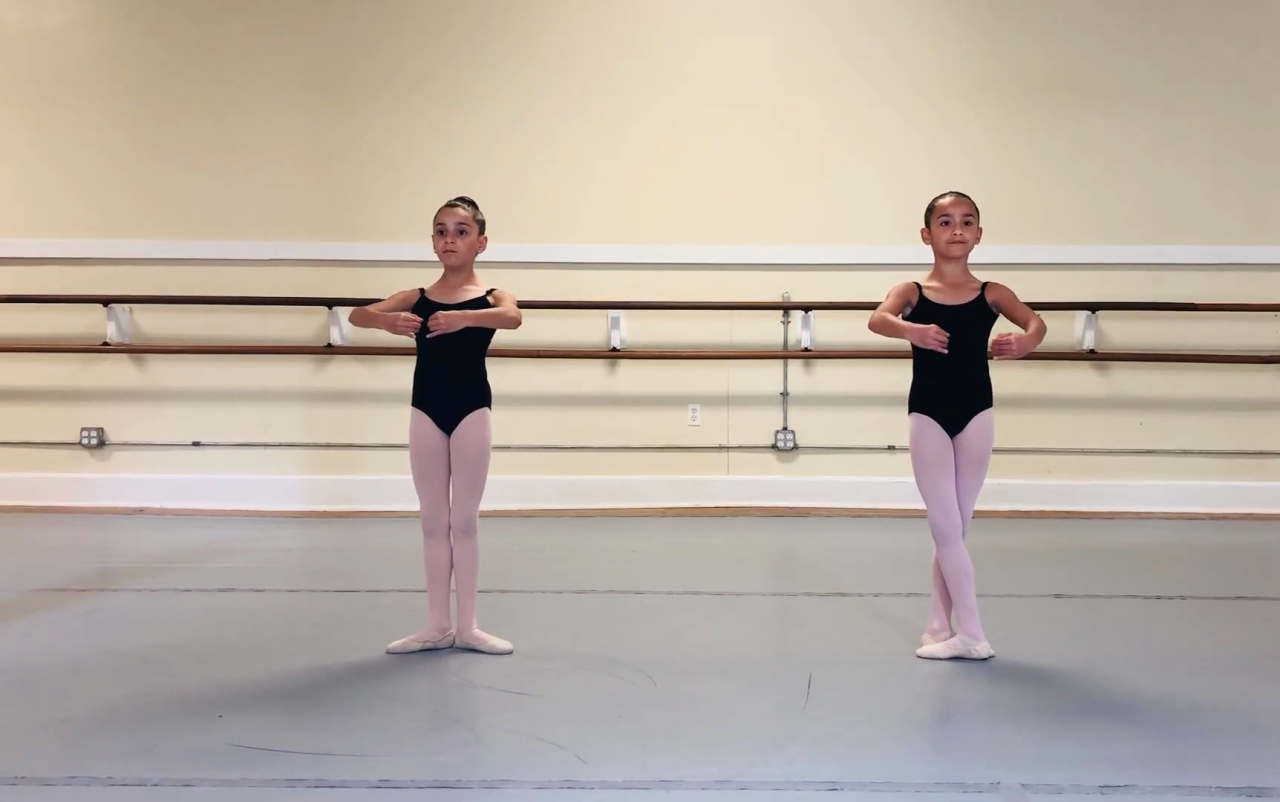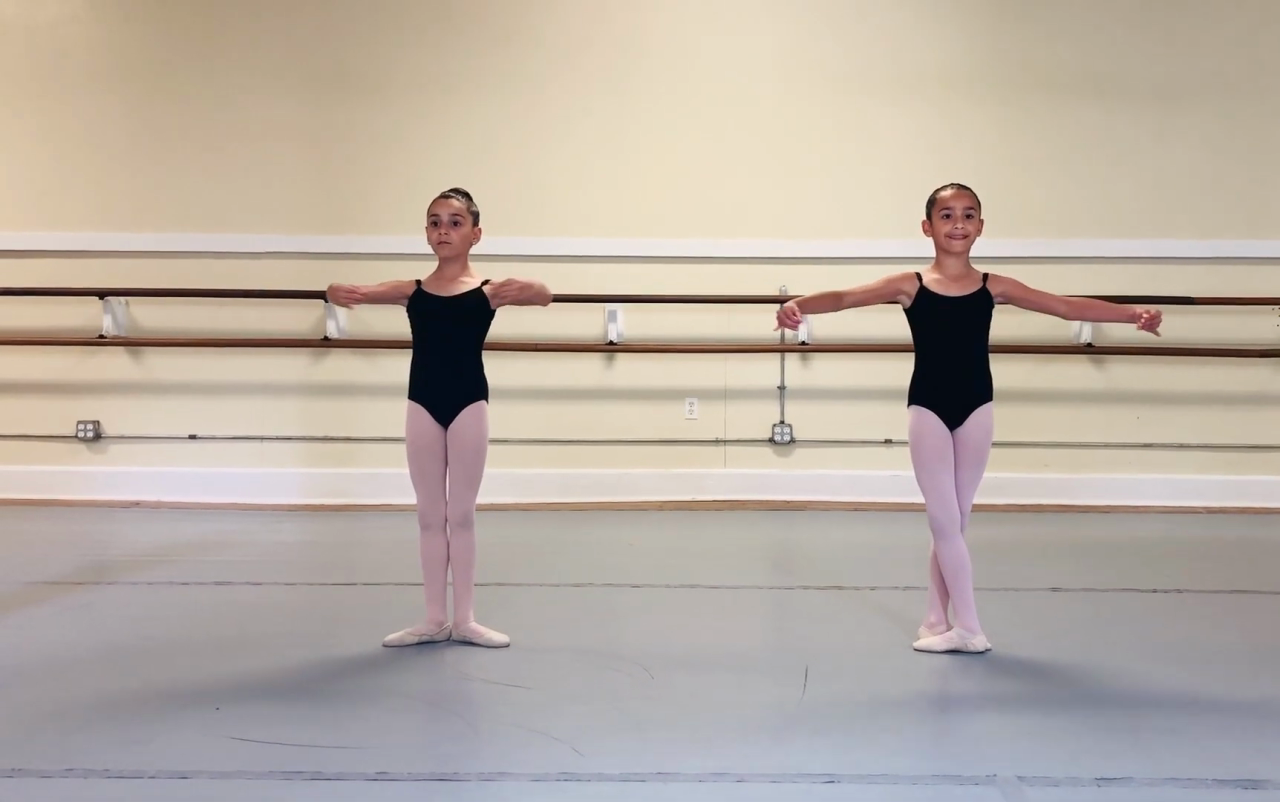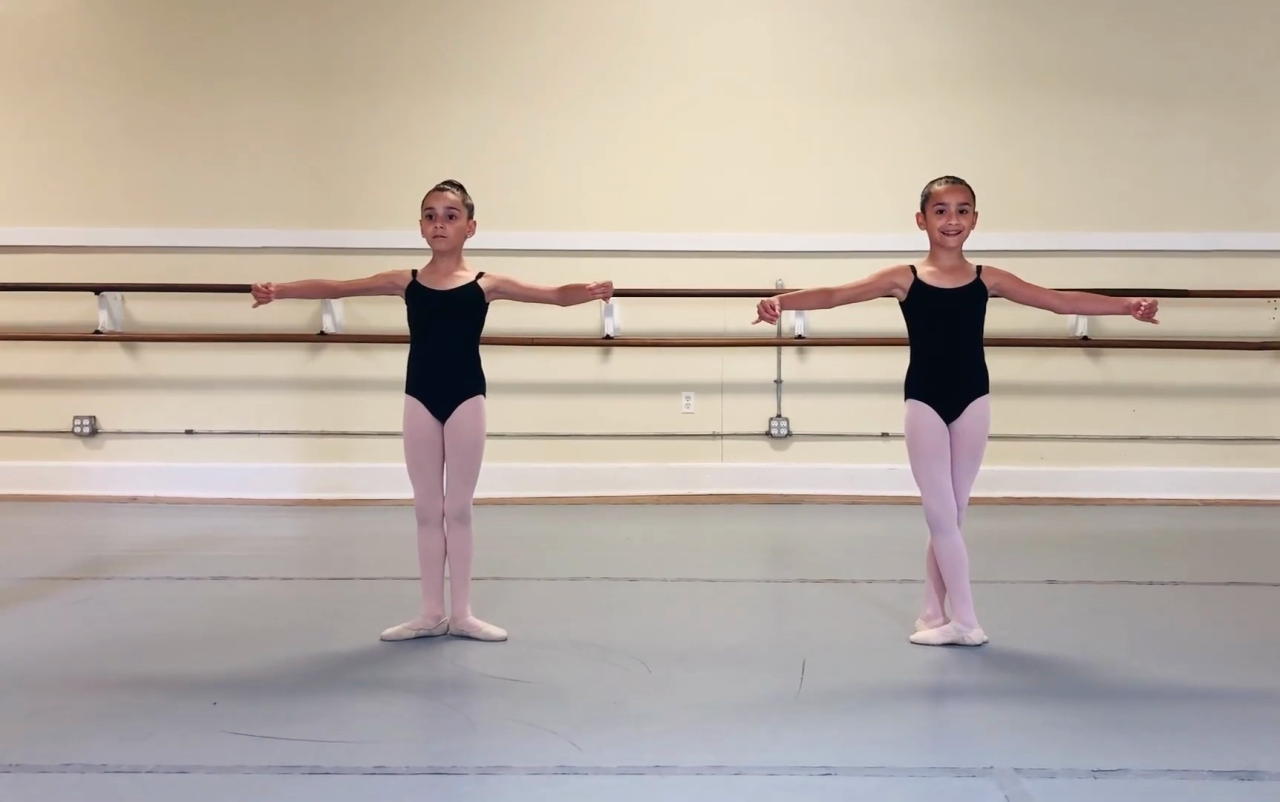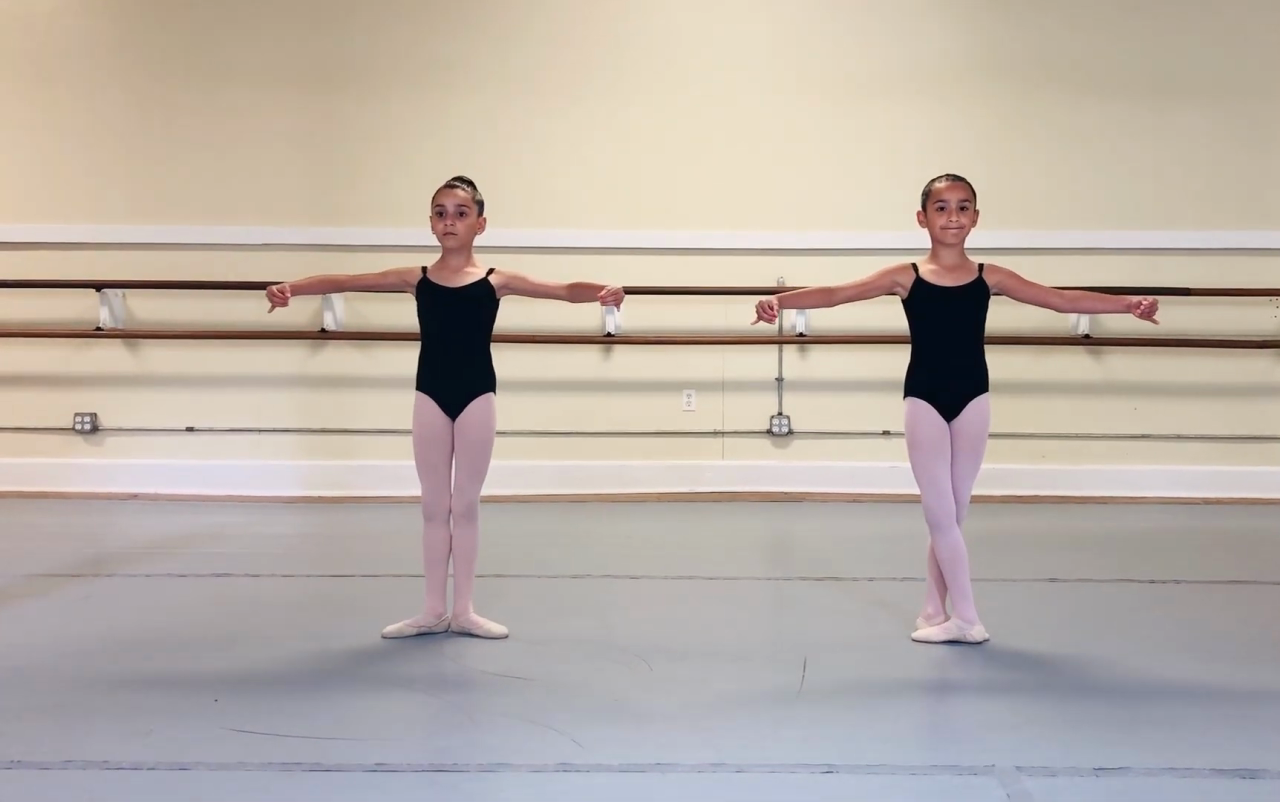
dt=0.7s
person 1, frame 1
left shoulder: (991, 294)
right shoulder: (911, 292)
left elbow: (1035, 322)
right elbow: (878, 319)
left wrist: (1026, 340)
right wrist: (911, 331)
left hip: (976, 414)
right hip: (928, 415)
left knee: (955, 528)
right knee: (945, 526)
left ankle: (940, 628)
right ankle: (971, 634)
person 1, frame 2
left shoulder: (994, 287)
right shoulder: (909, 285)
left elbow: (1065, 306)
right elbow: (843, 297)
left wrist: (1133, 313)
right wrist: (799, 305)
left hip: (976, 407)
right hip: (928, 407)
left knee: (954, 522)
right knee: (944, 521)
left ankle: (936, 621)
right ankle: (968, 627)
person 1, frame 3
left shoulder: (988, 279)
right shoulder: (903, 278)
left elbow: (1060, 300)
right elbow: (834, 295)
left wrist: (1128, 305)
right wrist: (781, 302)
left hip: (971, 400)
right hip: (924, 401)
left knee: (951, 516)
right knee: (941, 515)
left ankle: (933, 614)
right ankle: (964, 620)
person 1, frame 4
left shoulder: (990, 277)
right shoulder: (905, 276)
left elbow: (1062, 299)
right elbow: (836, 294)
left wrist: (1128, 304)
right wrist: (779, 301)
left hip: (972, 398)
right hip: (924, 399)
left knee: (953, 513)
right knee: (940, 513)
left ankle: (935, 611)
right ankle: (964, 617)
person 2, frame 1
left shoulder: (492, 297)
right shoulder: (416, 298)
left elbow: (513, 317)
right elbow: (357, 314)
left wrist: (463, 318)
right wrist: (386, 321)
left hip: (472, 411)
right hip: (426, 412)
left knee: (464, 521)
right knee: (433, 522)
left ankle: (467, 626)
right ankle: (437, 625)
person 2, frame 2
left shoulder: (490, 290)
right shoulder: (410, 290)
left elbow: (542, 296)
right elbow: (342, 291)
left wrist: (525, 289)
right wrist: (342, 292)
left hip: (468, 404)
right hip: (422, 404)
left knee: (462, 514)
right knee: (429, 515)
left ankle: (464, 618)
right ankle: (434, 617)
person 2, frame 3
left shoulder: (486, 284)
right shoulder: (406, 282)
left elbow: (556, 295)
right elbow: (334, 287)
left wrist: (590, 291)
right wrist: (278, 289)
left hip: (466, 399)
right hip: (420, 399)
left knee: (459, 509)
right knee: (427, 509)
left ankle: (461, 613)
right ankle: (432, 612)
person 2, frame 4
left shoulder: (495, 280)
right shoulder: (415, 278)
left elbow: (563, 290)
right elbow: (344, 281)
left wrist: (602, 292)
right wrist: (291, 287)
left hip: (476, 396)
right hip: (430, 396)
left knee: (466, 506)
right knee: (433, 506)
left ankle: (463, 610)
right ankle: (433, 609)
